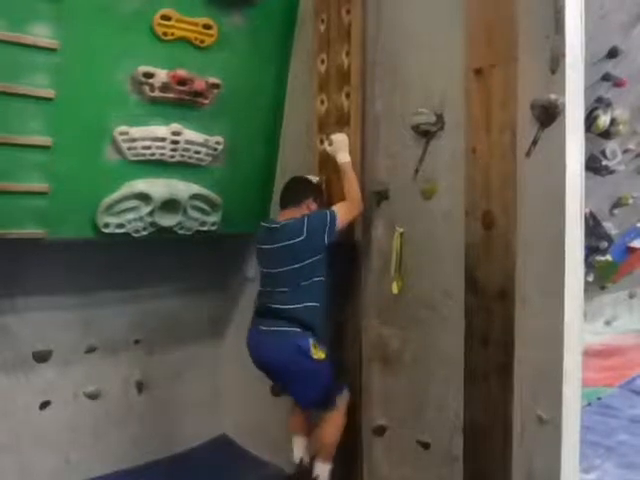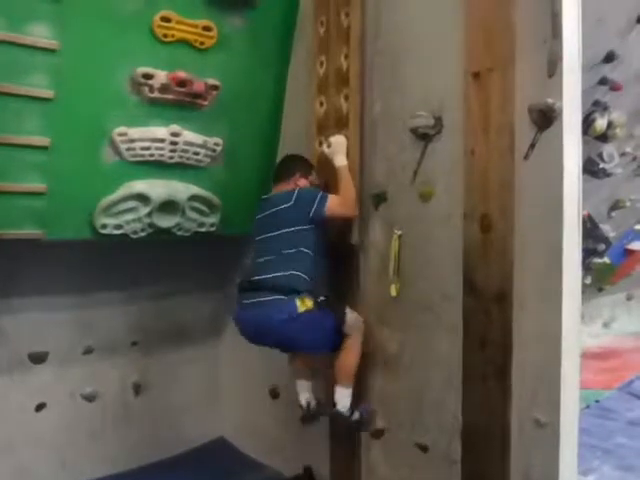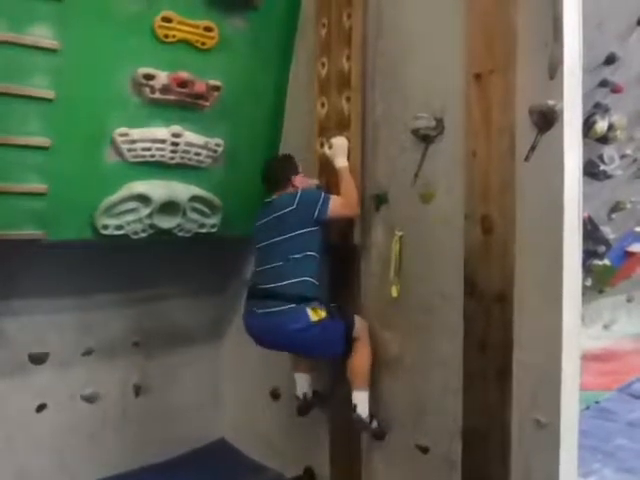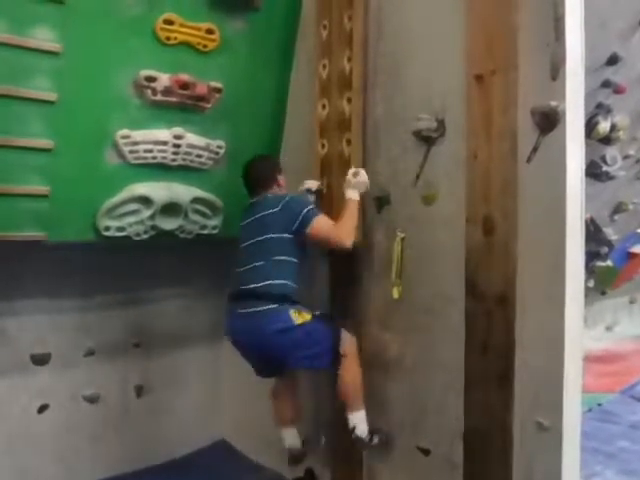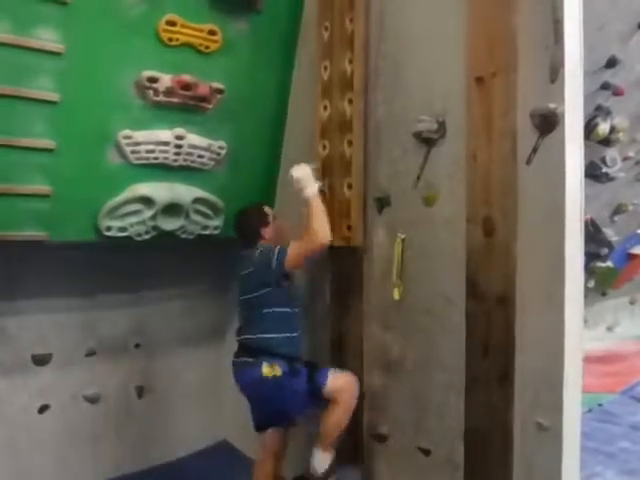
dt=0.7s
person 1, frame 1
left shoulder: (264, 231)
right shoulder: (310, 227)
right elbow: (354, 205)
left wrist: (311, 183)
right wrist: (343, 157)
left hip: (259, 337)
right hip: (293, 339)
left knee: (305, 394)
right knee: (337, 403)
person 1, frame 2
left shoulder: (264, 209)
right shoulder: (299, 199)
right elbow: (349, 207)
right wrist: (340, 159)
left hip: (246, 312)
right hip: (278, 308)
left knee: (306, 336)
right knee: (353, 325)
left ankle: (307, 404)
right ankle: (344, 406)
person 1, frame 3
left shoulder: (265, 213)
right shoulder: (303, 200)
right elbow: (351, 207)
left wrist: (312, 191)
right wrist: (340, 161)
left hip: (255, 319)
right hip: (289, 316)
left knee: (306, 332)
right knee: (359, 330)
left ankle: (304, 396)
right ankle: (362, 411)
person 1, frame 4
left shoulder: (250, 217)
right shoulder: (290, 204)
right elbow: (343, 238)
left wrist: (306, 200)
right wrist: (352, 193)
left hip: (239, 320)
right hip: (273, 316)
left knee: (284, 377)
right knee: (346, 346)
left ankle: (293, 445)
right ankle: (360, 430)
person 1, frame 5
left shoulder: (261, 262)
right shoulder: (264, 259)
left elbow: (303, 246)
right elbow: (321, 239)
left wrist: (308, 201)
right wrist: (310, 189)
left hip: (254, 369)
right hip: (265, 369)
left knee: (273, 444)
right knee: (346, 386)
